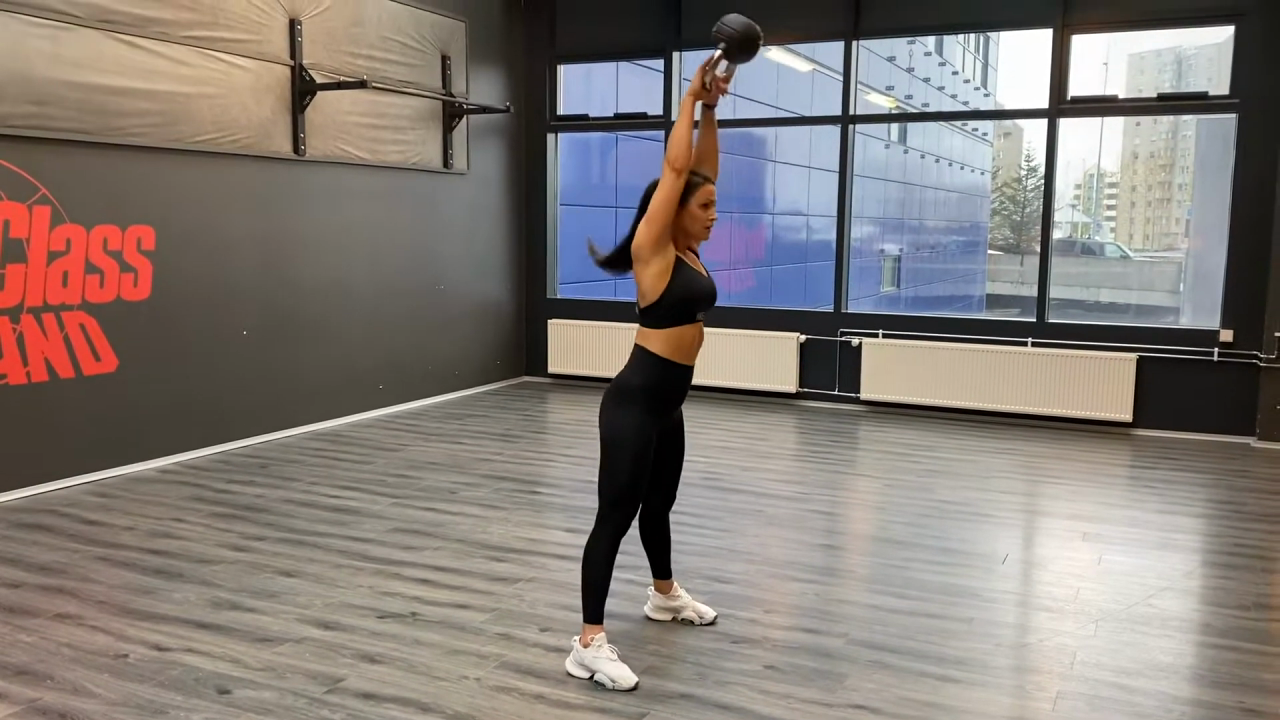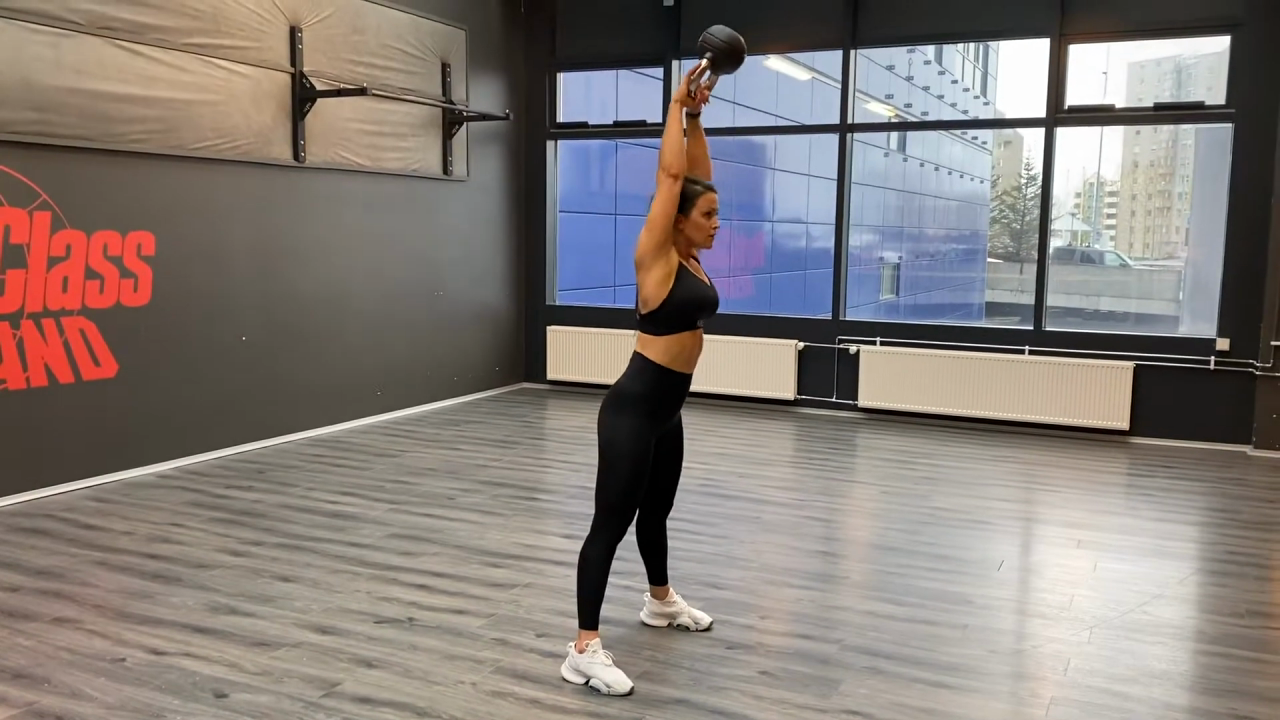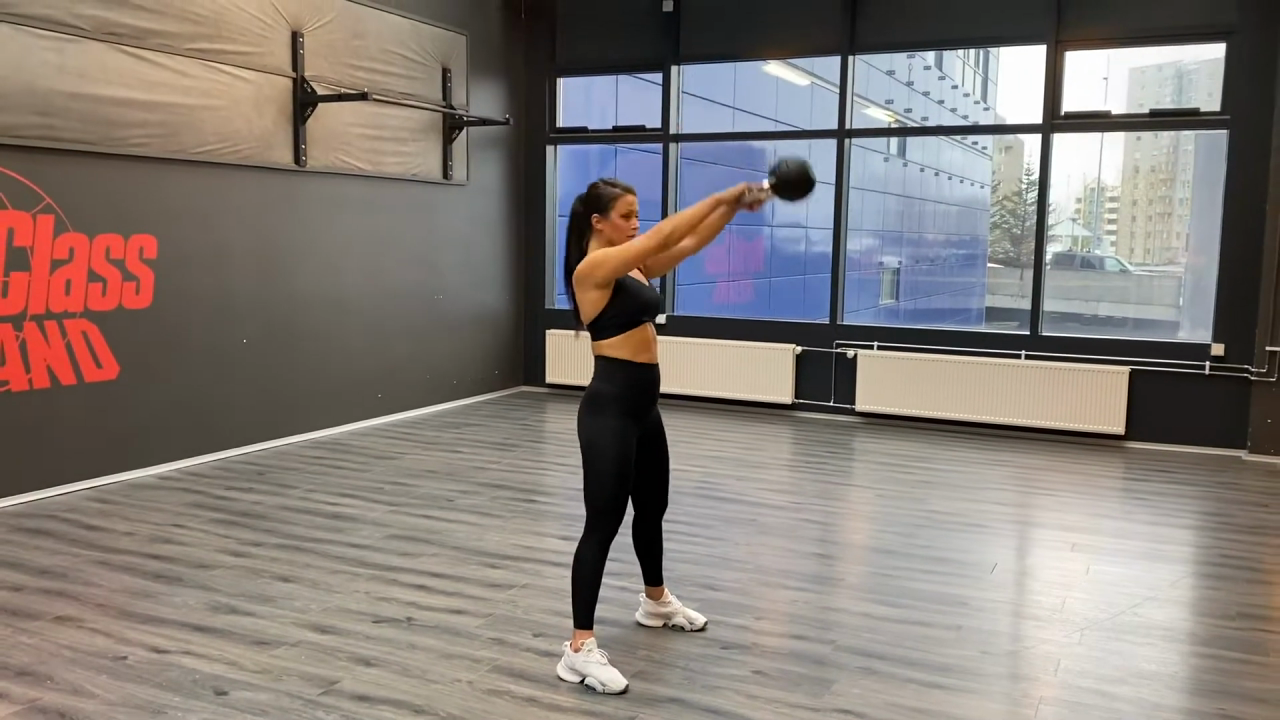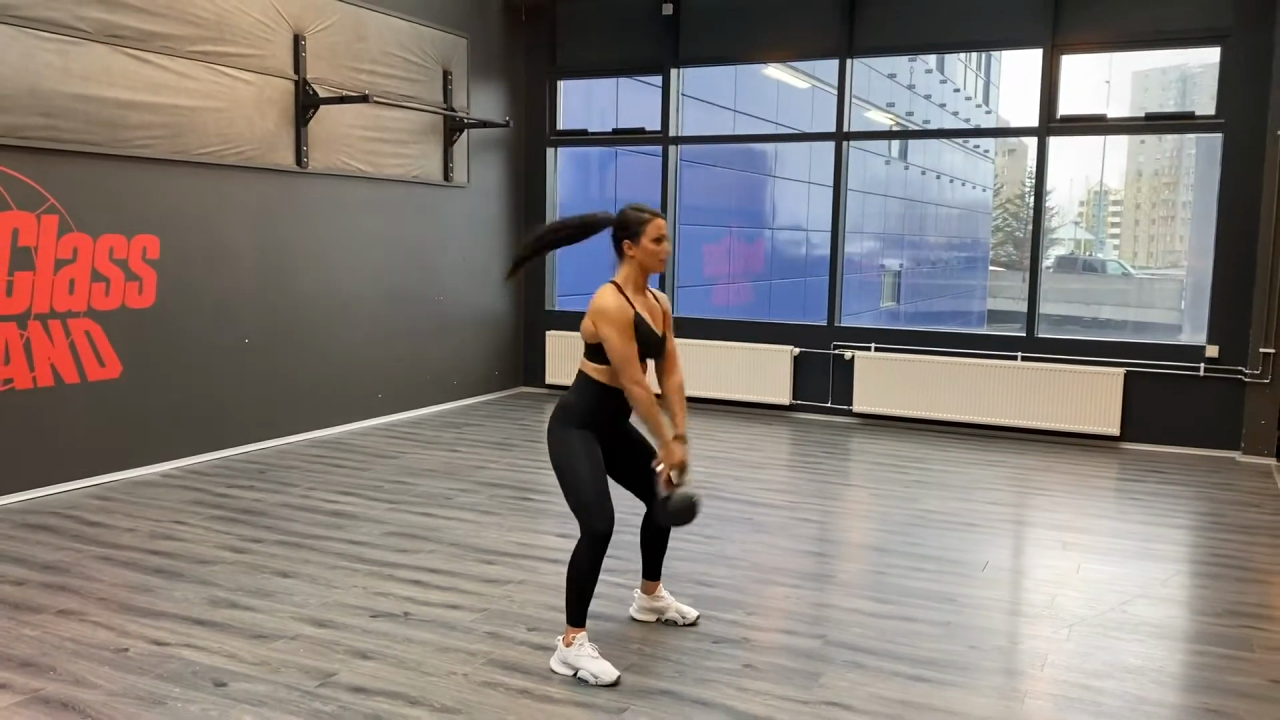
dt=0.3s
person 1, frame 1
left shoulder: (688, 250)
right shoulder: (653, 249)
left elbow: (705, 171)
right elbow: (675, 171)
left wrist: (709, 111)
right wrist: (690, 101)
left hip: (667, 401)
right hip: (634, 402)
left knee: (658, 505)
right knee: (615, 517)
left ankle: (664, 595)
right ankle: (589, 645)
person 1, frame 2
left shoulder: (690, 258)
right shoulder: (656, 258)
left elbow: (697, 176)
right elbow: (670, 177)
left wrist: (696, 116)
right wrist: (675, 106)
left hip: (666, 409)
right hip: (633, 408)
left knee: (656, 512)
right knee: (612, 522)
left ankle: (661, 601)
right ankle: (584, 649)
person 1, frame 3
left shoulder: (631, 266)
right shoulder: (592, 267)
left elbow: (689, 244)
right elbow: (663, 239)
left wrist: (734, 206)
right wrist: (722, 195)
left hip: (643, 407)
right hip: (609, 408)
left knee: (653, 507)
right knee: (604, 521)
left ankle: (656, 602)
right ankle: (579, 649)
person 1, frame 4
left shoulder: (658, 301)
right shoulder: (611, 302)
left elbow: (671, 372)
right elbow: (635, 384)
left wrist: (680, 436)
right wrist: (667, 446)
left hip: (614, 424)
right hip: (577, 426)
left knee: (662, 497)
right knee: (599, 524)
left ankle: (650, 596)
right ankle: (571, 644)
